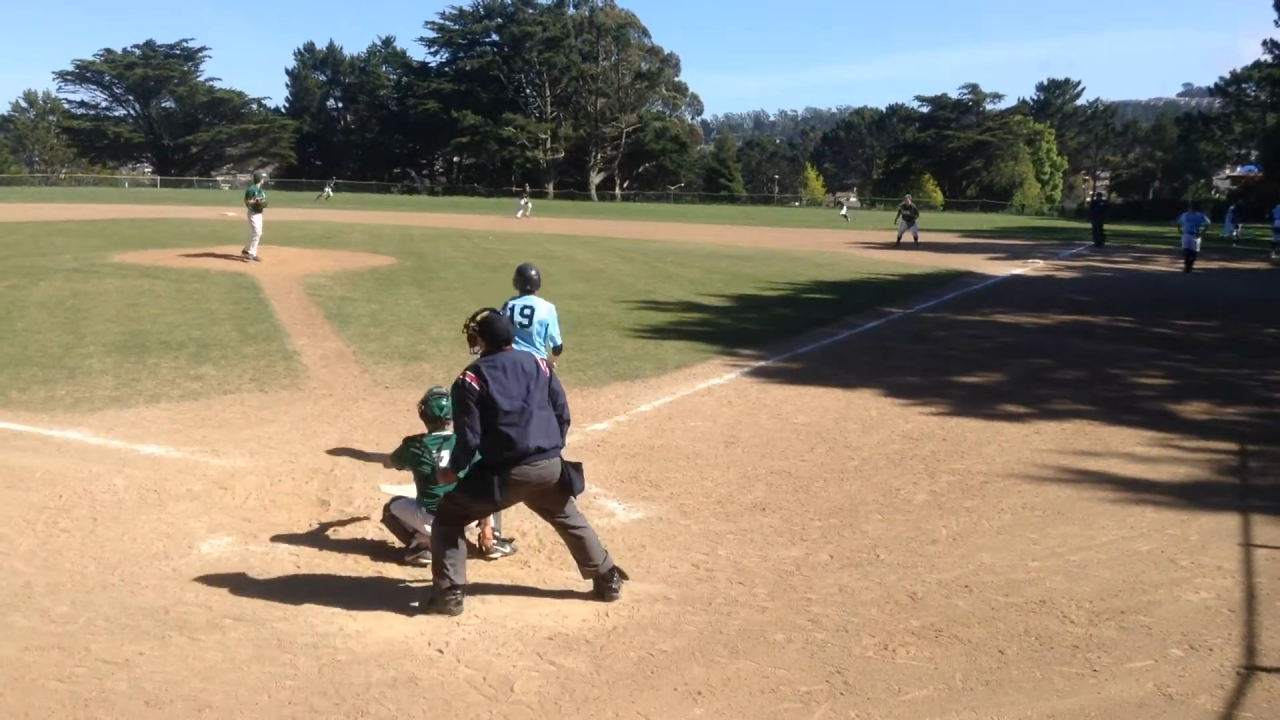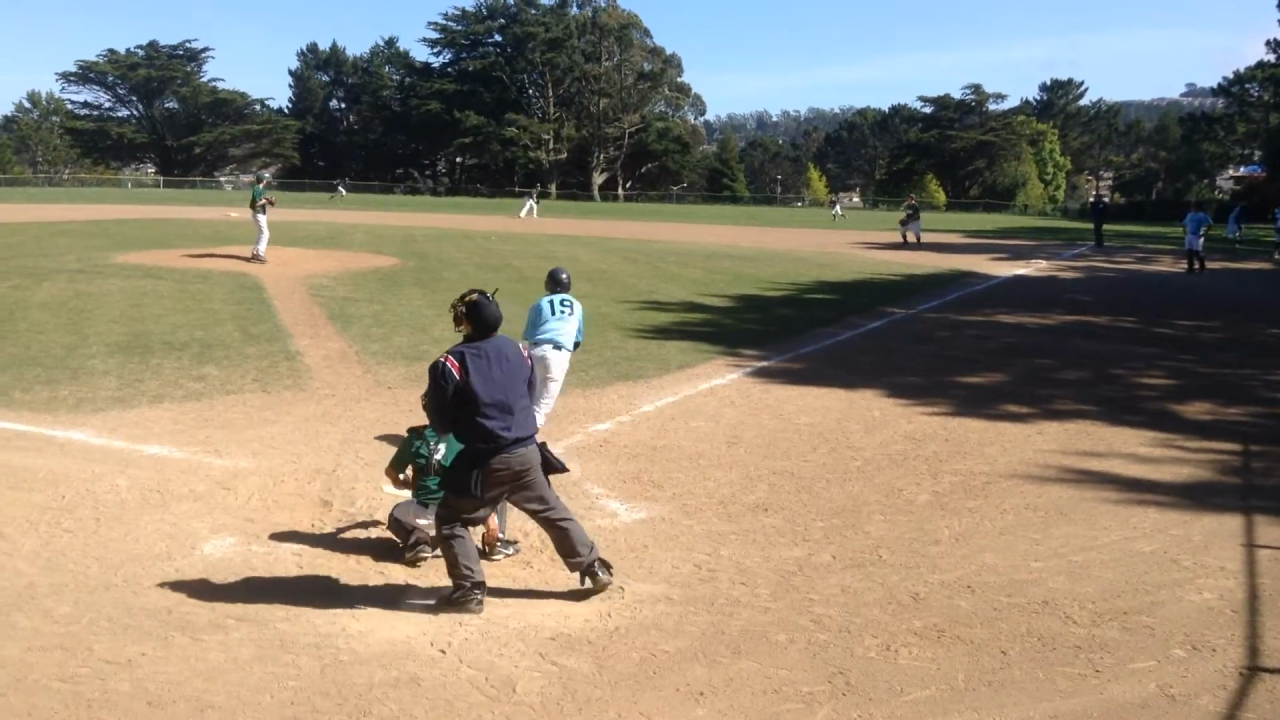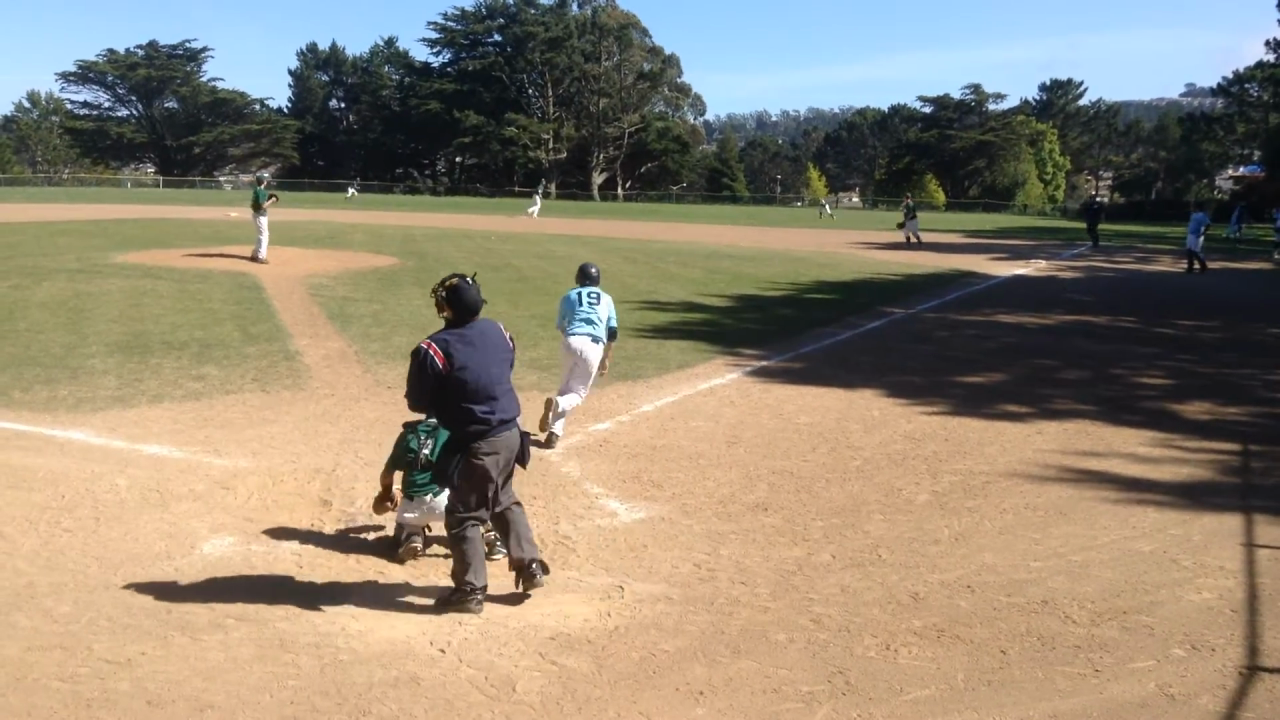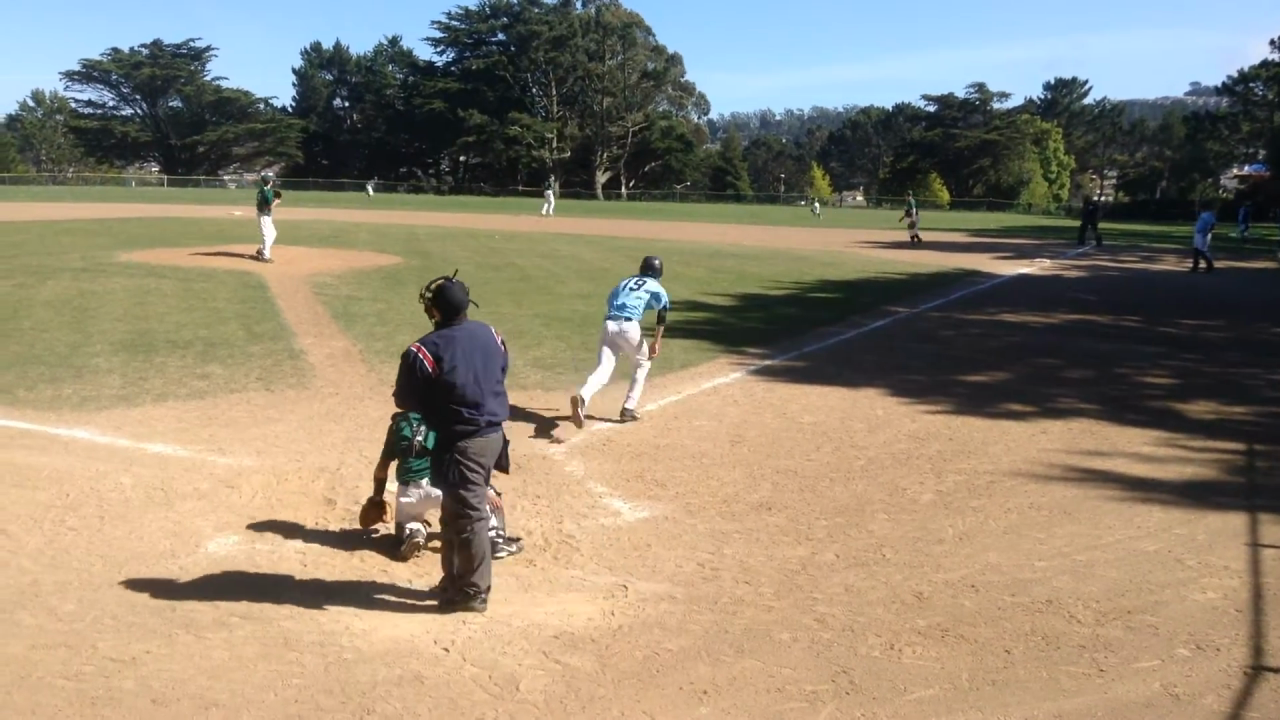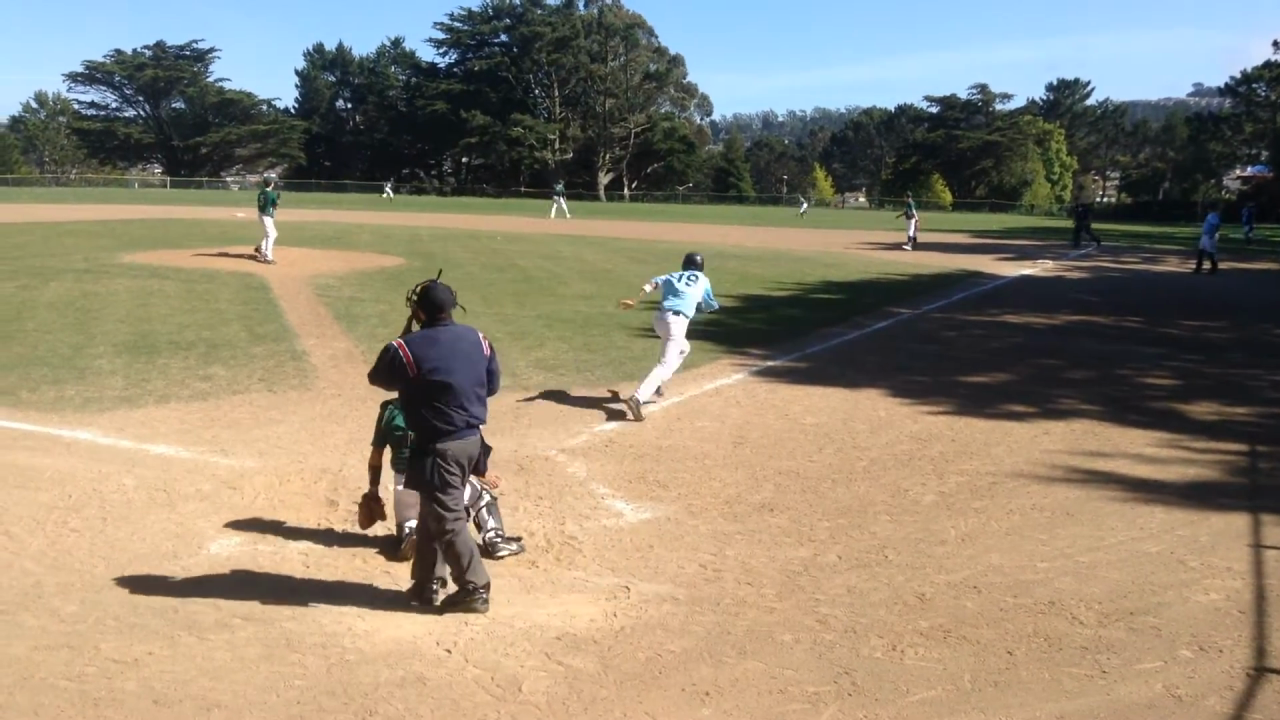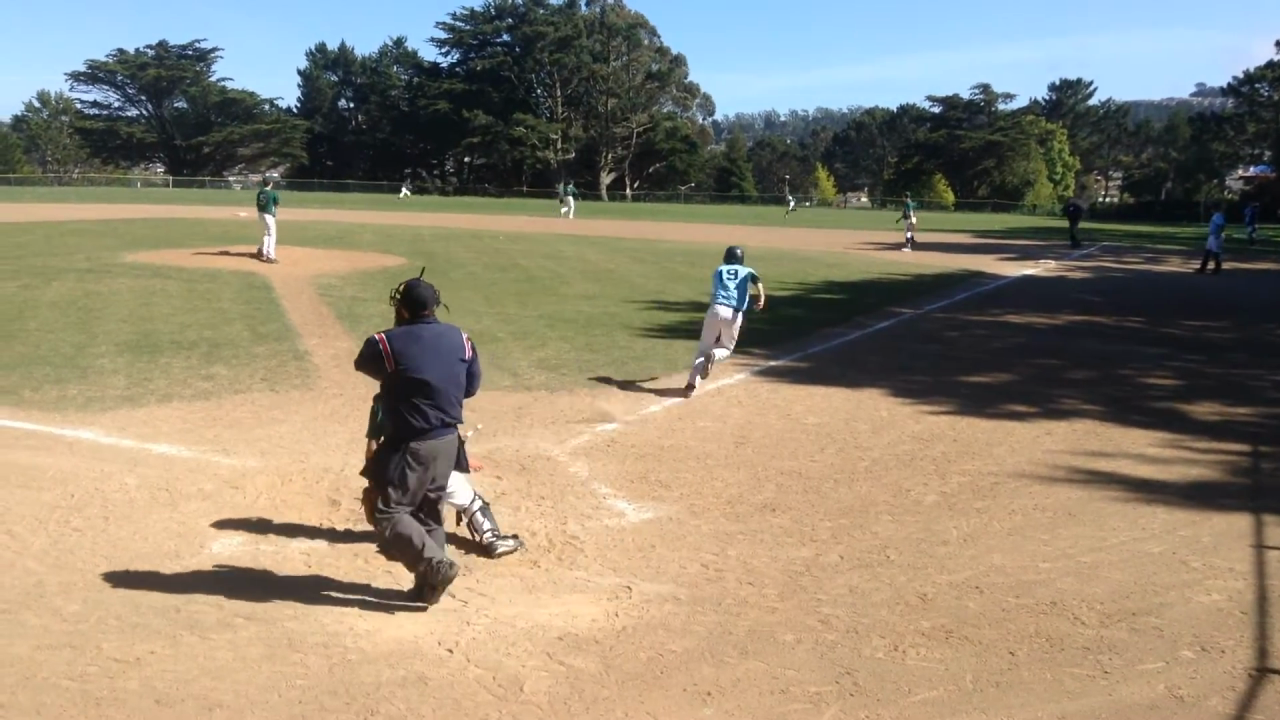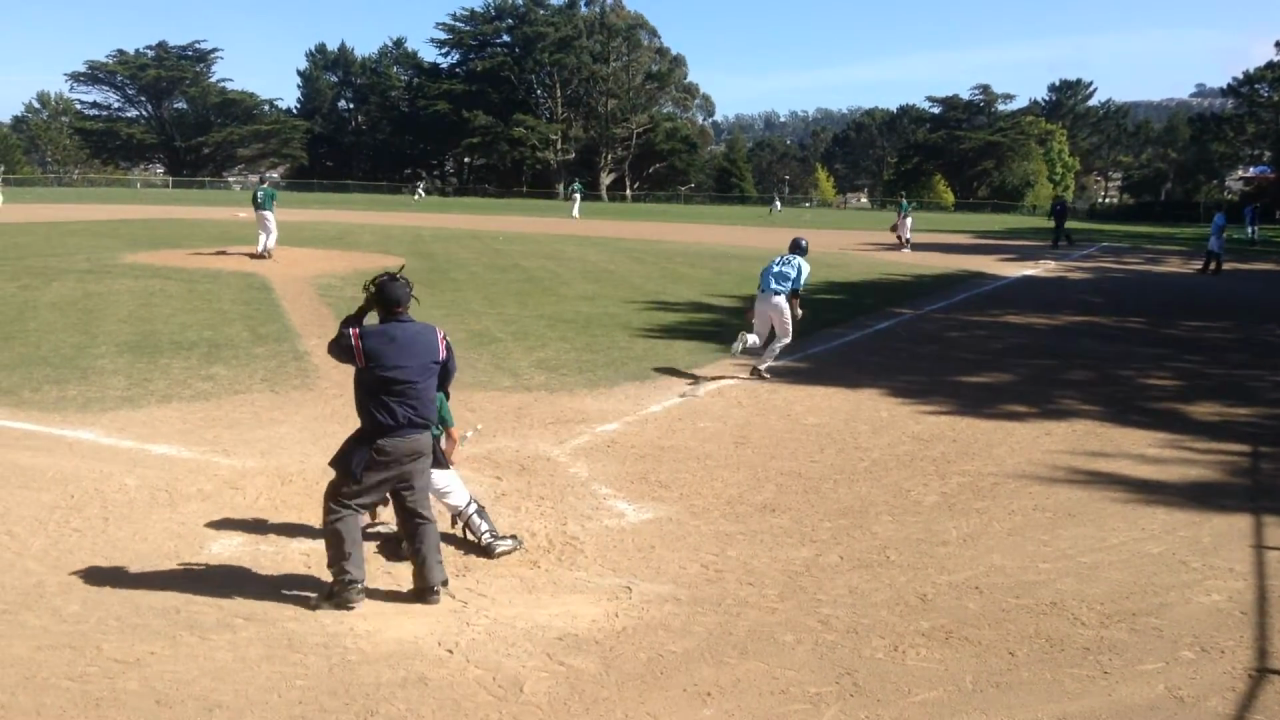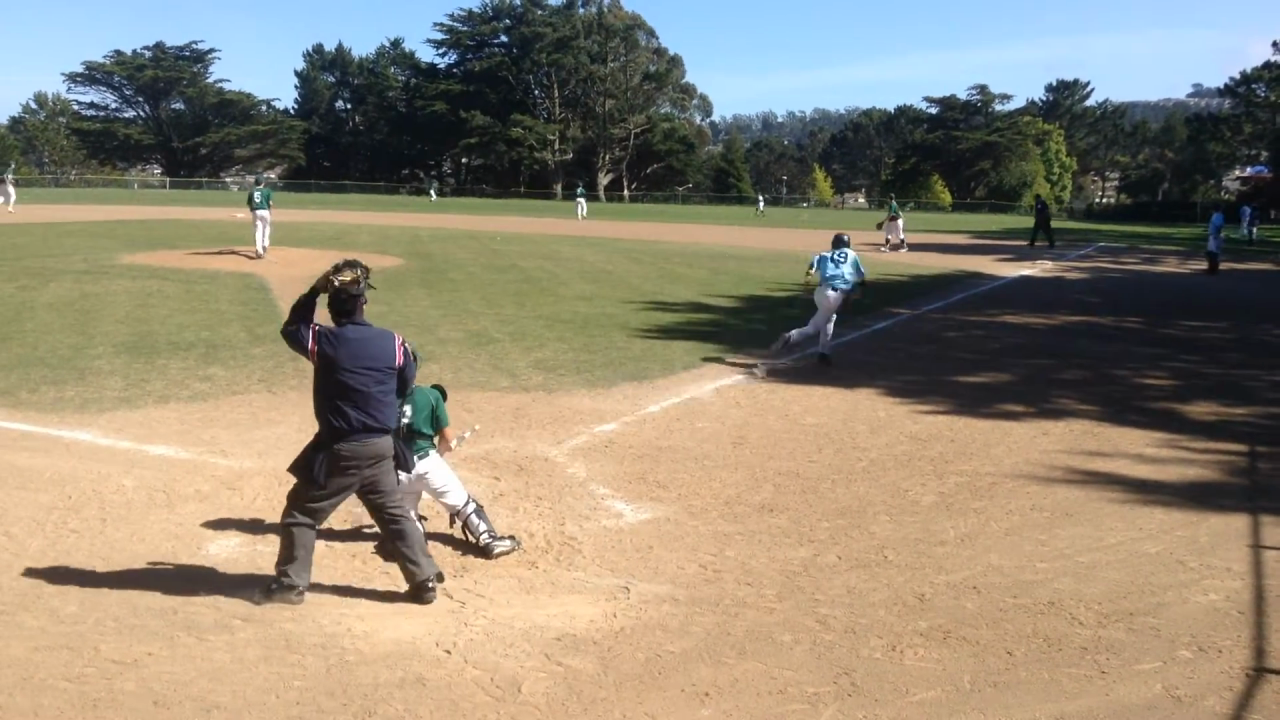
dt=0.2s
person 1, frame 1
left shoulder: (471, 378)
right shoulder: (538, 363)
left elbow: (469, 439)
right elbow: (563, 416)
left wrist: (452, 470)
left hip: (504, 470)
right hip: (547, 465)
left knee: (448, 516)
right knee: (570, 520)
left ankle: (449, 592)
right ankle: (607, 579)
person 1, frame 2
left shoulder: (449, 364)
right shoulder: (517, 351)
left elbow: (441, 423)
left hip: (487, 461)
right hip: (527, 452)
left knee: (452, 519)
right knee: (553, 512)
left ankle: (469, 592)
right ankle: (594, 570)
person 1, frame 3
left shoulder: (433, 349)
right shoulder: (498, 332)
left elbow: (419, 404)
left hip: (474, 445)
right hip: (510, 435)
left knee: (465, 517)
right knee: (505, 505)
left ankle: (469, 592)
right ankle: (529, 565)
person 1, frame 4
left shoulder: (424, 351)
right shoulder: (491, 335)
left elbow: (406, 401)
left hip: (461, 445)
right hip: (494, 435)
left knee: (468, 515)
right knee: (458, 508)
left ankle: (474, 590)
right ankle: (456, 577)
person 1, frame 5
left shoulder: (406, 348)
right shoulder: (477, 339)
left elbow: (378, 378)
right elbow: (492, 385)
left hip: (438, 447)
right hip: (471, 439)
left knee: (447, 520)
right knee: (438, 512)
left ankle: (473, 589)
right ankle: (426, 585)
person 1, frame 6
left shoulder: (388, 342)
right shoulder: (460, 339)
left elbow: (363, 364)
right elbow: (471, 387)
left hip: (411, 445)
right hip: (447, 441)
left knee: (388, 512)
right knee: (429, 514)
left ankle: (435, 565)
right ankle: (429, 582)
person 1, frame 7
left shoulder: (364, 340)
right shoulder: (436, 337)
left elbow: (336, 345)
right elbow: (446, 380)
left wrist: (360, 310)
left hip: (382, 444)
right hip: (421, 441)
left knee: (340, 506)
right knee: (419, 514)
left ankle: (347, 585)
right ankle: (431, 585)
person 1, frame 8
left shoulder: (322, 340)
right shoulder: (393, 343)
left elbow: (291, 329)
right elbow: (406, 387)
left wrist: (315, 291)
left hip: (338, 448)
right hip: (379, 446)
left knee: (302, 513)
right knee: (395, 513)
left ankle: (290, 582)
right ankle: (425, 582)
